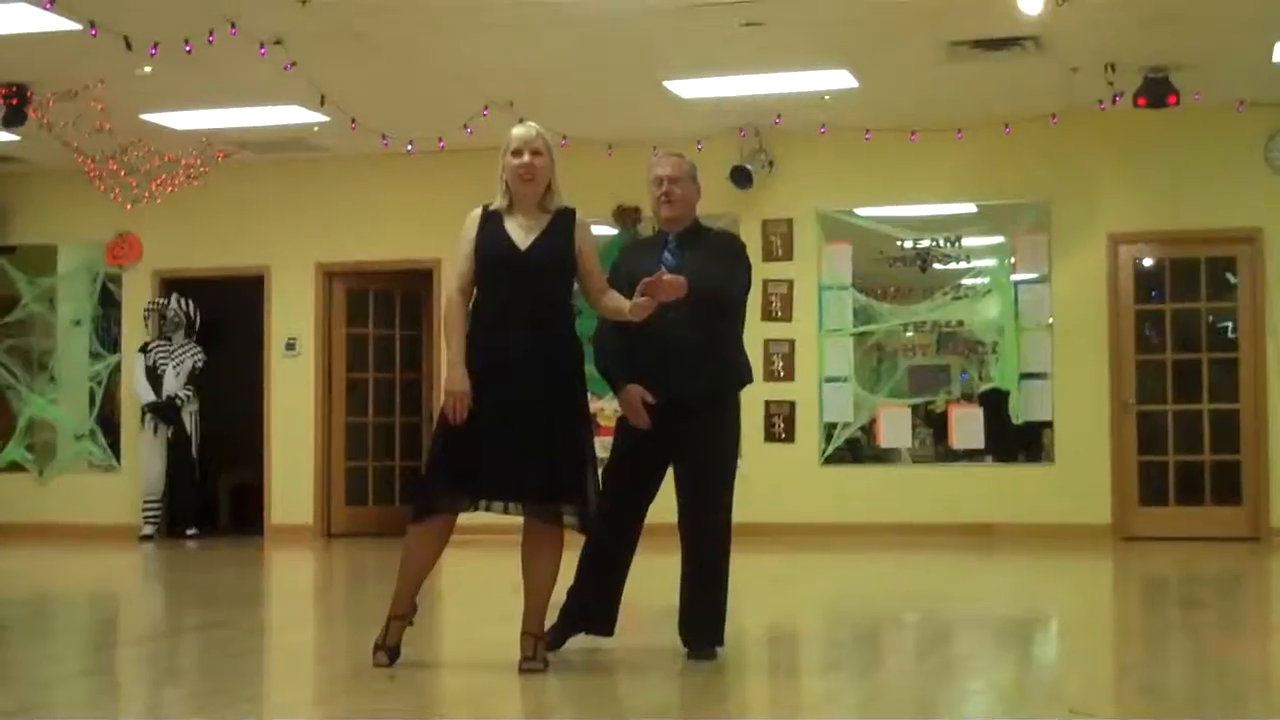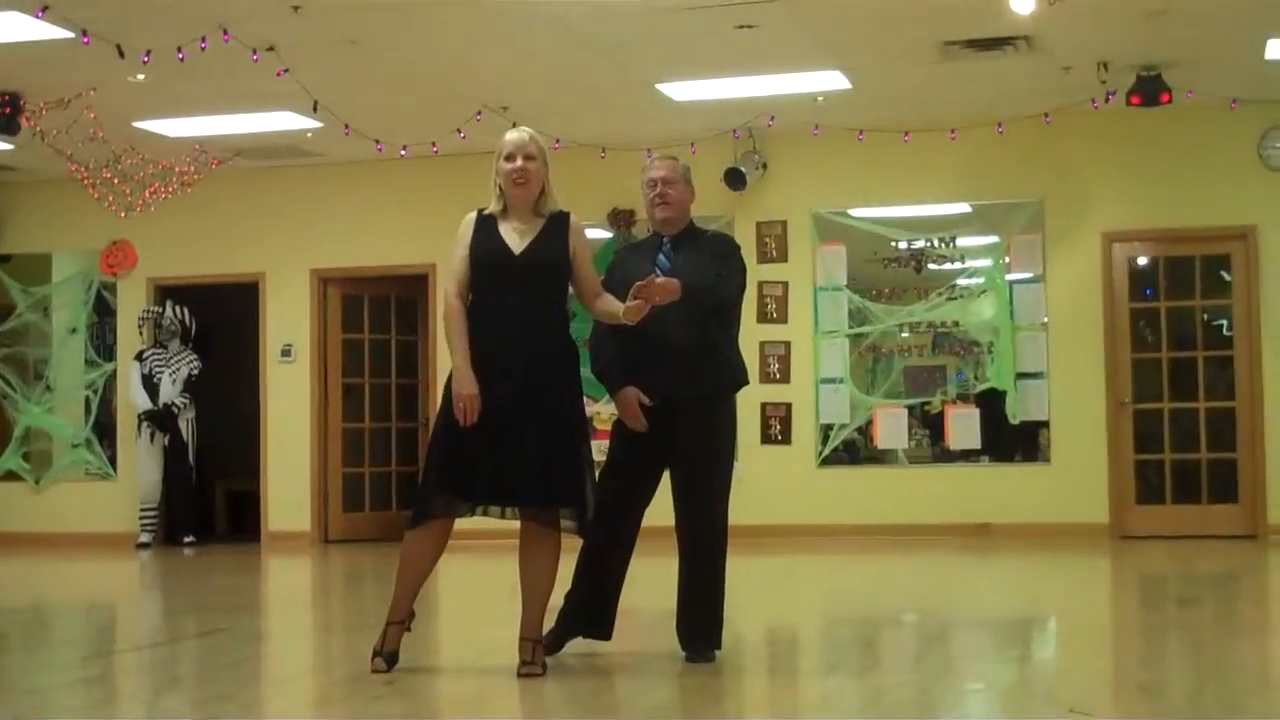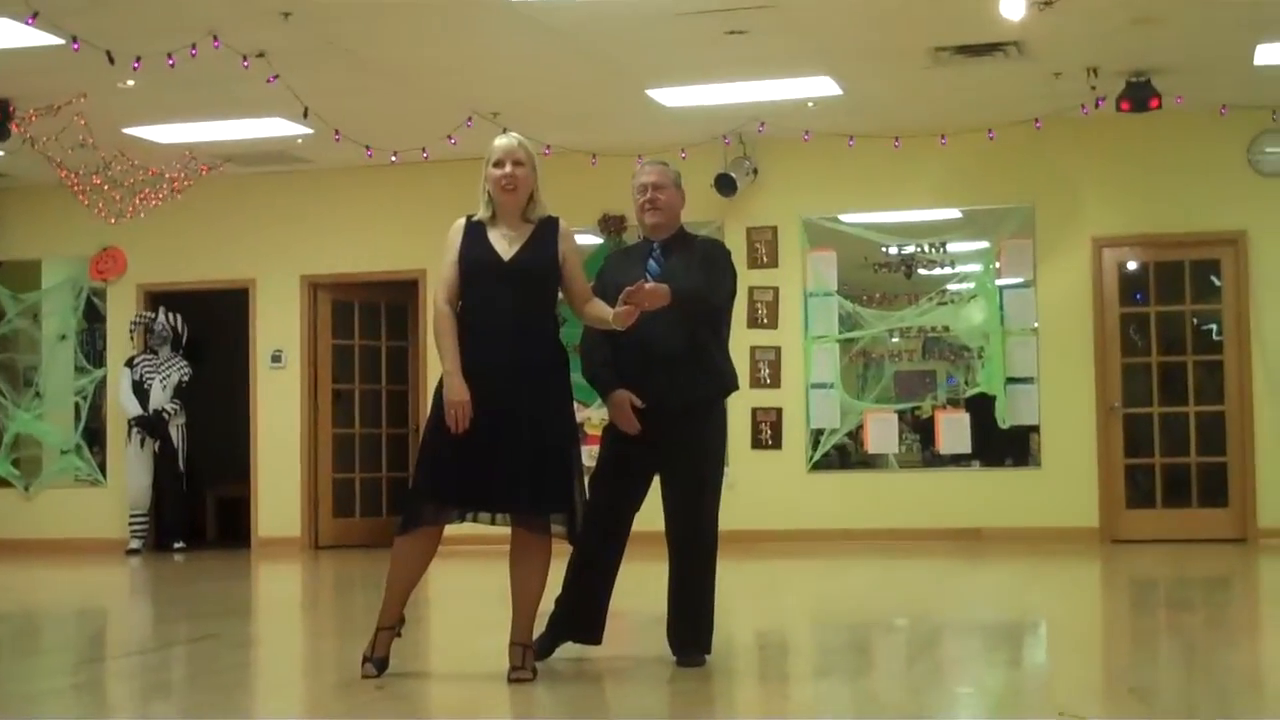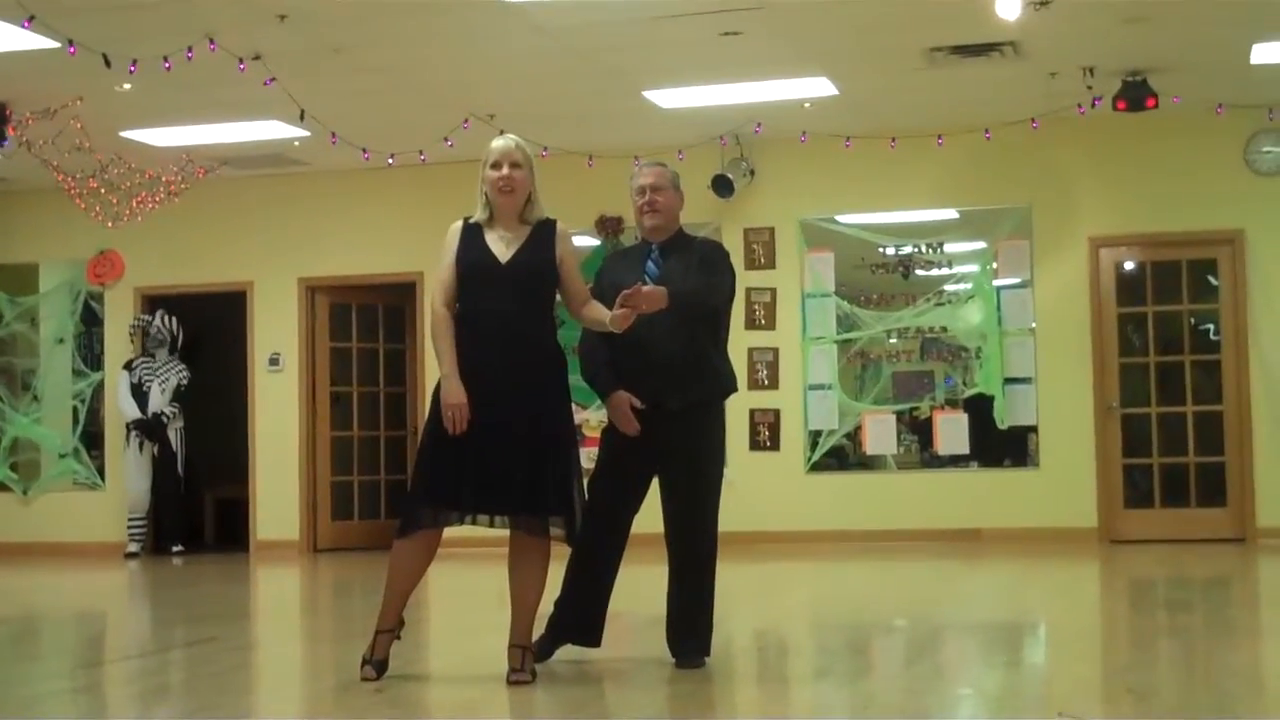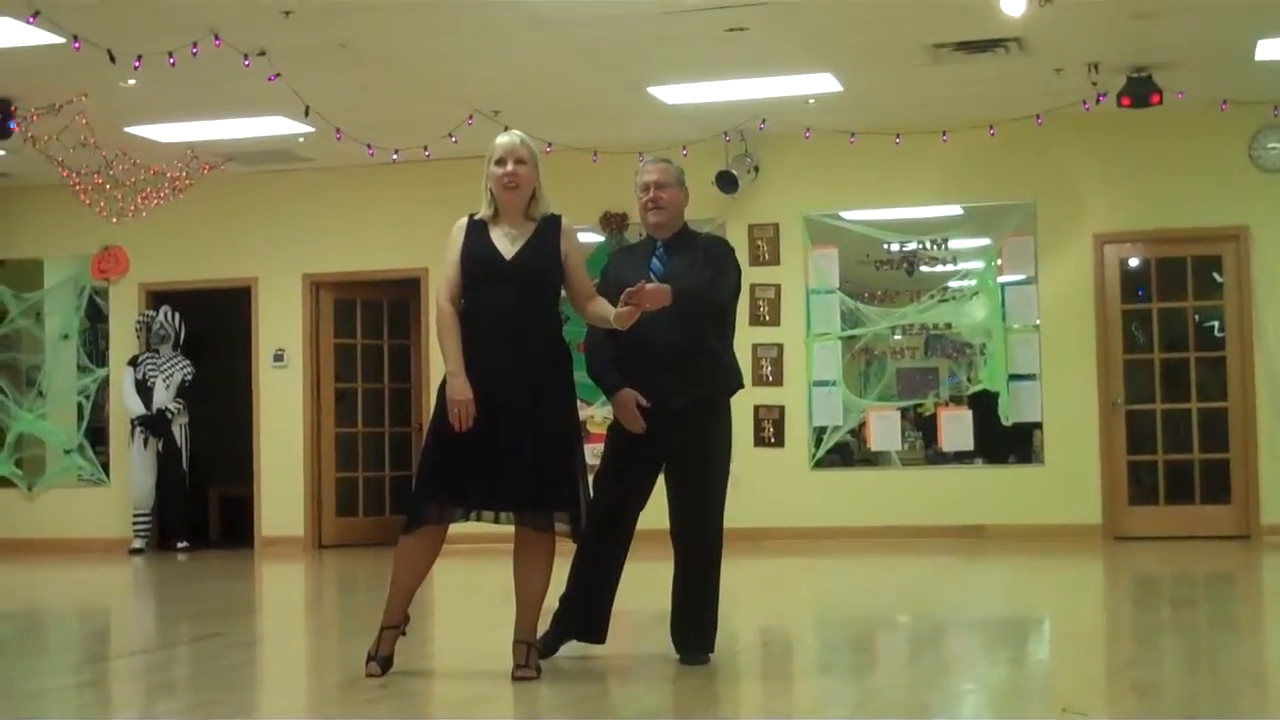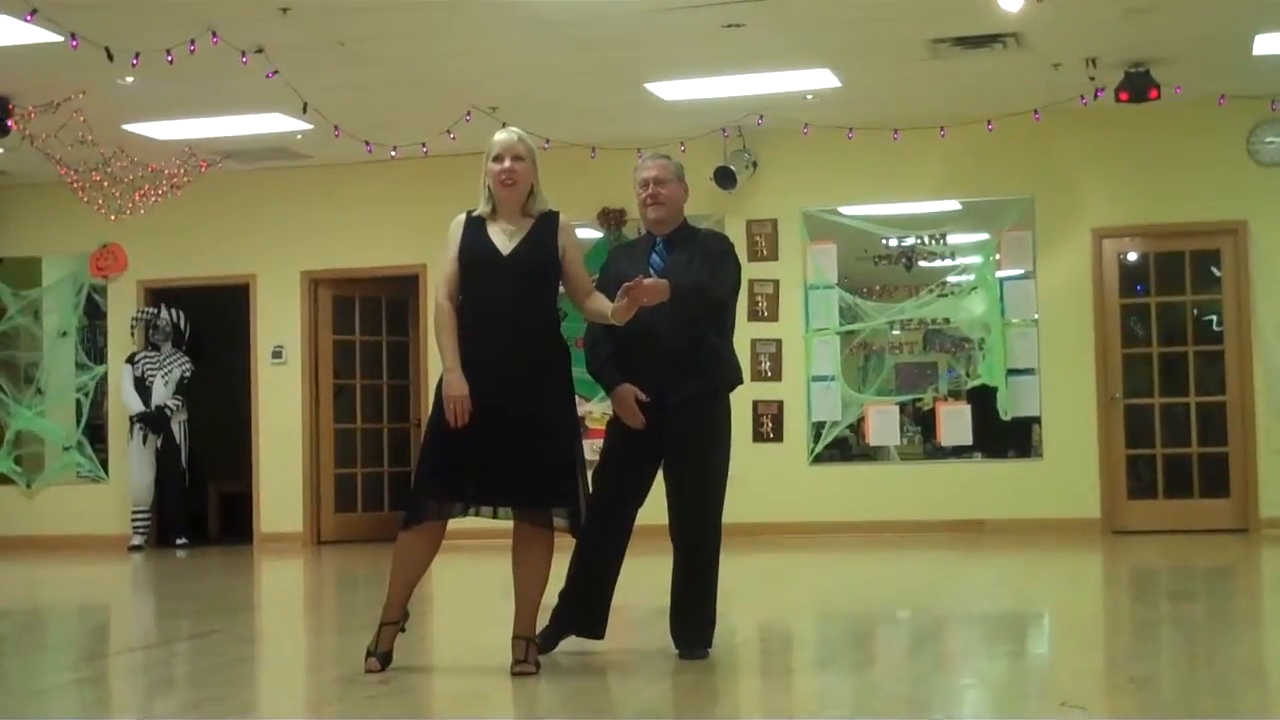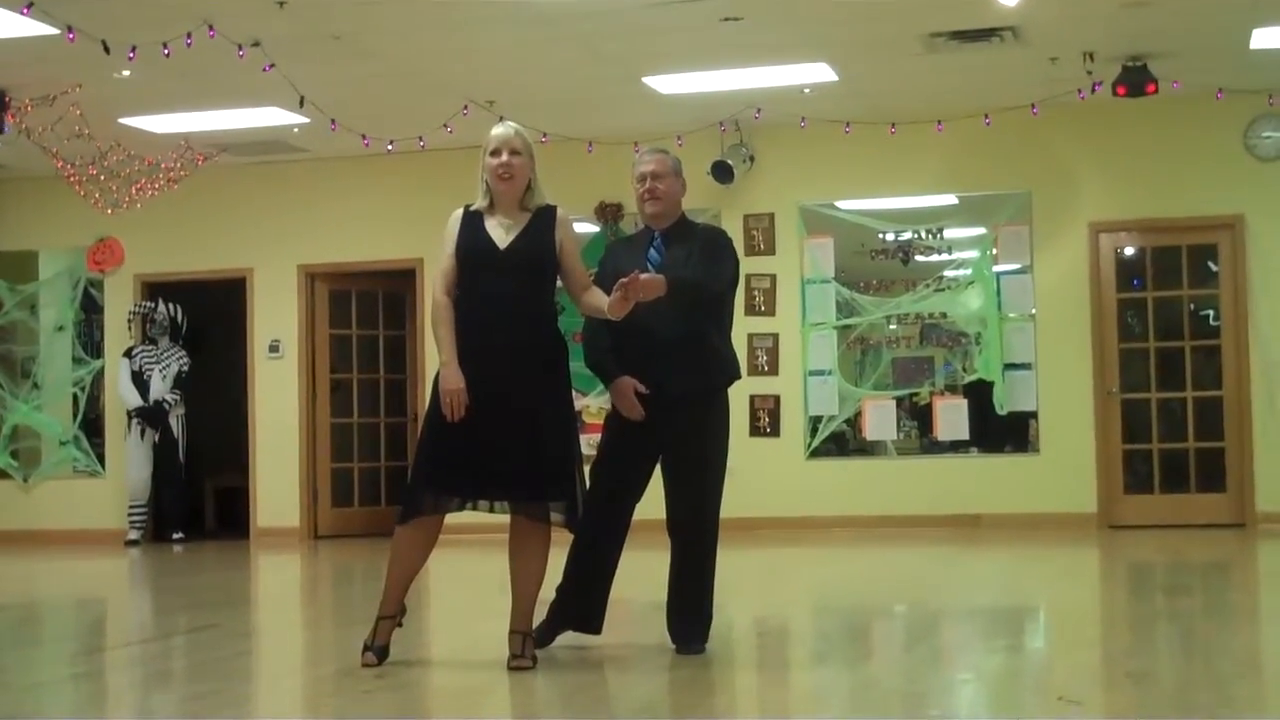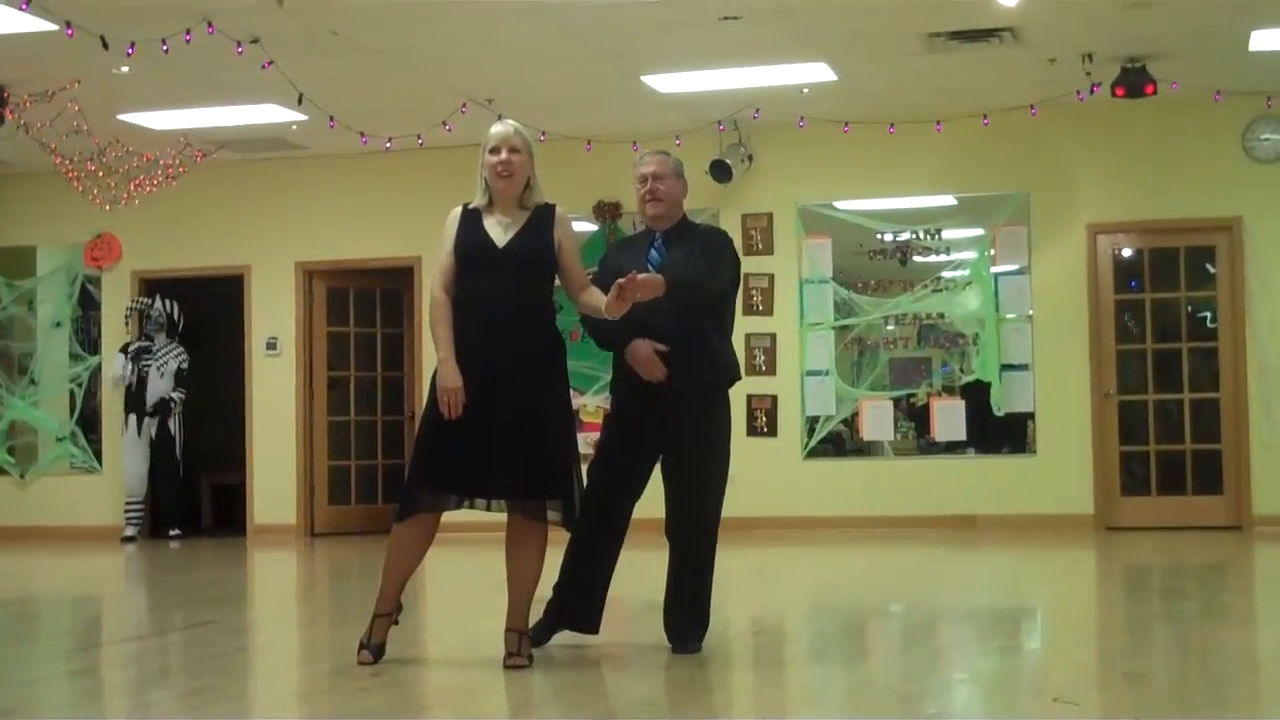
dt=0.5s
person 1, frame 1
left shoulder: (572, 225)
right shoulder: (480, 220)
left elbow: (598, 295)
right elbow: (458, 295)
left wrist: (632, 309)
right wrist: (456, 368)
left hip: (552, 374)
right hip: (486, 369)
left knee: (546, 504)
right knee: (442, 494)
left ankle: (533, 634)
right ankle: (398, 615)
person 1, frame 2
left shoulder: (566, 228)
right shoulder: (475, 225)
left elbow: (592, 297)
right elbow: (454, 299)
left wrist: (627, 311)
right wrist: (462, 372)
left hip: (548, 378)
right hip: (482, 375)
left knee: (543, 508)
right knee: (440, 499)
left ankle: (531, 637)
right ankle: (396, 620)
person 1, frame 3
left shoulder: (556, 234)
right shoulder: (463, 231)
left elbow: (583, 302)
right elbow: (444, 304)
left wrist: (616, 317)
right wrist: (452, 377)
left hip: (538, 384)
right hip: (471, 382)
left knee: (533, 513)
right knee: (430, 504)
left ankle: (521, 643)
right ankle: (386, 626)
person 1, frame 4
left shoulder: (553, 236)
right shoulder: (461, 233)
left elbow: (580, 304)
right elbow: (441, 307)
left wrist: (614, 319)
right wrist: (450, 380)
left hip: (536, 387)
right hip: (469, 385)
left knee: (532, 516)
right knee: (429, 508)
left ankle: (520, 644)
right ankle: (385, 628)
person 1, frame 5
left shoulder: (558, 232)
right shoulder: (466, 229)
left elbow: (584, 300)
right elbow: (446, 304)
left wrist: (616, 317)
right wrist: (455, 377)
left hip: (541, 384)
right hip: (473, 381)
left knee: (537, 513)
right knee: (433, 504)
left ankle: (524, 641)
right ankle: (390, 626)
person 1, frame 6
left shoulder: (556, 228)
right shoulder: (464, 226)
left elbow: (583, 296)
right elbow: (445, 300)
left wrist: (616, 310)
right wrist: (452, 373)
left hip: (540, 379)
right hip: (472, 377)
left knee: (536, 505)
right knee: (432, 498)
left ankle: (524, 636)
right ankle: (390, 620)
person 1, frame 7
left shoulder: (553, 222)
right shoulder: (462, 221)
left elbow: (582, 290)
right elbow: (442, 295)
left wrist: (613, 306)
right wrist: (449, 366)
left hip: (536, 374)
right hip: (469, 372)
left knee: (532, 501)
right knee: (429, 494)
left ankle: (521, 630)
right ankle: (387, 615)
person 1, frame 8
left shoulder: (552, 221)
right shoulder: (460, 219)
left elbow: (579, 290)
right elbow: (441, 293)
left wrist: (611, 304)
right wrist: (446, 365)
left hip: (534, 372)
right hip: (467, 370)
left knee: (530, 499)
right knee: (426, 492)
left ankle: (517, 628)
right ankle: (384, 612)
person 2, frame 1
left shoulder: (725, 248)
right shoulder: (631, 257)
left elbow: (731, 298)
right elbow: (608, 326)
left wrist: (685, 288)
right wrist: (622, 383)
left hip: (710, 404)
right hip: (644, 403)
left knee: (706, 520)
right knee: (615, 512)
left ankle: (701, 632)
right ankle: (579, 615)
person 2, frame 2
left shoulder: (719, 249)
right shoulder: (626, 259)
left elbow: (725, 297)
right elbow: (603, 330)
left wrist: (679, 290)
right wrist: (618, 386)
left hip: (705, 406)
right hip: (640, 405)
left knee: (703, 522)
right knee: (611, 515)
left ankle: (700, 635)
right ankle: (577, 619)
person 2, frame 3
left shoulder: (710, 255)
right shoulder: (616, 265)
left elbow: (715, 303)
right elbow: (593, 334)
left wrist: (668, 296)
right wrist: (609, 389)
left hip: (696, 410)
right hip: (631, 410)
left knee: (693, 528)
right knee: (602, 520)
left ankle: (690, 639)
right ankle: (567, 624)
person 2, frame 4
left shoulder: (708, 256)
right shoulder: (614, 266)
left elbow: (713, 304)
right elbow: (591, 336)
left wrist: (666, 298)
right wrist: (609, 390)
left hip: (694, 412)
right hip: (629, 411)
left knee: (692, 529)
right knee: (601, 522)
left ankle: (689, 641)
right ankle: (567, 626)
person 2, frame 5
left shoulder: (714, 252)
right shoulder: (620, 263)
left elbow: (717, 299)
right elbow: (597, 334)
left wrist: (669, 295)
right wrist: (614, 388)
left hip: (700, 407)
right hip: (635, 407)
left knee: (697, 527)
right knee: (606, 518)
left ankle: (694, 638)
right ankle: (571, 622)
person 2, frame 6
left shoulder: (713, 248)
right shoulder: (619, 259)
left elbow: (716, 296)
right elbow: (597, 328)
left wrist: (668, 290)
right wrist: (614, 383)
left hip: (699, 402)
right hip: (634, 402)
left knee: (696, 522)
right knee: (606, 513)
left ankle: (693, 632)
right ankle: (571, 617)
person 2, frame 7
left shoulder: (712, 243)
right shoulder: (618, 254)
left elbow: (712, 289)
right elbow: (596, 322)
left wrist: (665, 286)
right wrist: (612, 376)
left hip: (697, 397)
right hip: (633, 396)
left knee: (694, 517)
right knee: (604, 507)
left ankle: (690, 627)
right ankle: (569, 611)
person 2, frame 8
left shoulder: (712, 243)
right shoulder: (619, 253)
left elbow: (710, 287)
right elbow: (593, 313)
left wrist: (662, 285)
right wrist: (628, 344)
left hip: (698, 397)
right hip: (635, 395)
left knee: (693, 517)
right knee: (601, 505)
left ankle: (686, 627)
right ankle: (567, 610)
person 3, frame 1
left shoulder: (195, 352)
right shoulder: (148, 348)
left elbow: (193, 385)
right elbow: (139, 380)
left wrist: (173, 404)
right wrist: (154, 405)
left hip: (184, 416)
right hip: (154, 415)
left knee: (185, 469)
right knee: (153, 469)
left ankle: (188, 523)
right ankle: (150, 522)
person 3, frame 2
left shoulder: (191, 360)
right shoulder: (143, 356)
left elbow: (190, 393)
right elbow: (135, 389)
left wrist: (170, 412)
right wrist: (150, 413)
left hip: (180, 423)
right hip: (150, 423)
left knee: (182, 476)
right knee: (149, 477)
left ankle: (185, 530)
right ankle: (146, 530)
person 3, frame 3
left shoulder: (182, 366)
right shoulder: (134, 362)
left elbow: (180, 399)
right elbow: (125, 394)
left wrist: (161, 418)
right wrist: (140, 418)
left hip: (171, 429)
right hip: (140, 429)
left knee: (172, 482)
right knee: (139, 483)
left ankle: (174, 536)
right ankle: (136, 536)
person 3, frame 4
left shoulder: (179, 370)
right shoulder: (132, 366)
left elbow: (179, 402)
right elbow: (123, 397)
left wrist: (159, 421)
right wrist: (139, 421)
left hip: (168, 433)
right hip: (138, 432)
left knee: (170, 486)
right knee: (138, 486)
left ankle: (173, 539)
right ankle: (135, 539)
person 3, frame 5
left shoulder: (184, 365)
right shoulder: (137, 362)
left elbow: (183, 397)
right elbow: (128, 394)
left wrist: (164, 417)
right wrist: (143, 417)
left hip: (174, 429)
right hip: (143, 428)
left knee: (175, 482)
right knee: (143, 482)
left ankle: (178, 536)
right ankle: (140, 536)
person 3, frame 6
left shoulder: (182, 362)
right shoulder: (135, 359)
left elbow: (182, 394)
right elbow: (127, 391)
left wrist: (163, 414)
right wrist: (143, 415)
left hip: (173, 426)
right hip: (142, 426)
left knee: (174, 479)
right knee: (141, 480)
left ankle: (177, 533)
right ankle: (139, 533)
person 3, frame 7
left shoulder: (180, 356)
right shoulder: (133, 353)
left elbow: (180, 388)
right elbow: (124, 385)
left wrist: (161, 408)
right wrist: (141, 409)
left hip: (170, 420)
right hip: (139, 421)
left knee: (172, 474)
right knee: (138, 475)
left ankle: (175, 527)
right ankle: (135, 527)
person 3, frame 8
left shoulder: (178, 352)
right shoulder: (130, 348)
left elbow: (183, 387)
right elbow: (116, 377)
left wrist: (168, 403)
right wrist: (132, 362)
left hip: (167, 418)
right hip: (136, 417)
left knee: (169, 471)
right knee: (135, 471)
left ankle: (172, 524)
right ankle: (132, 524)
